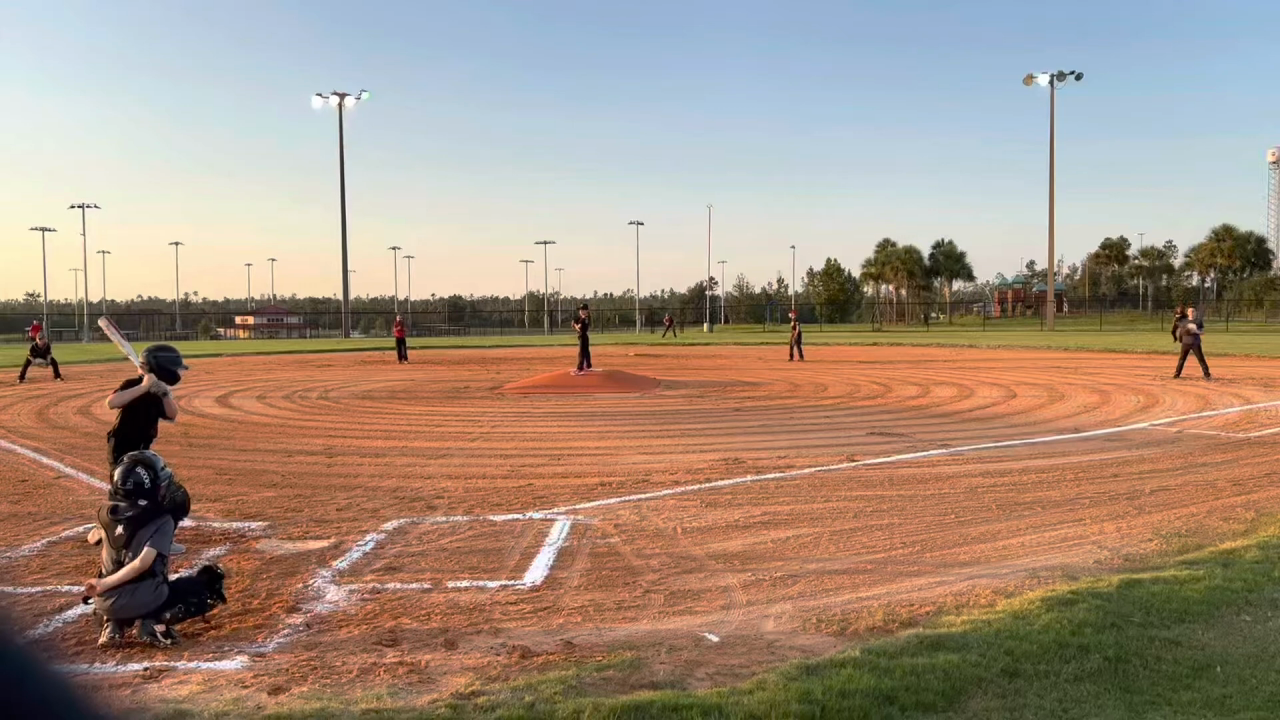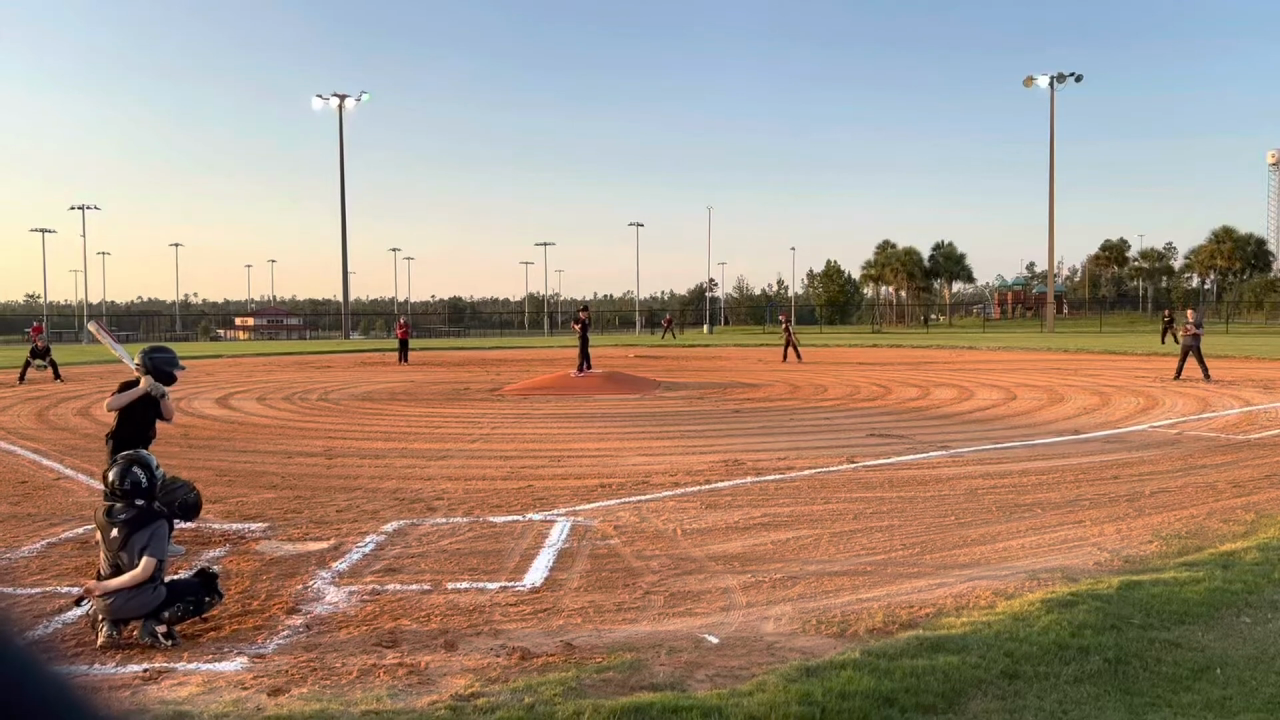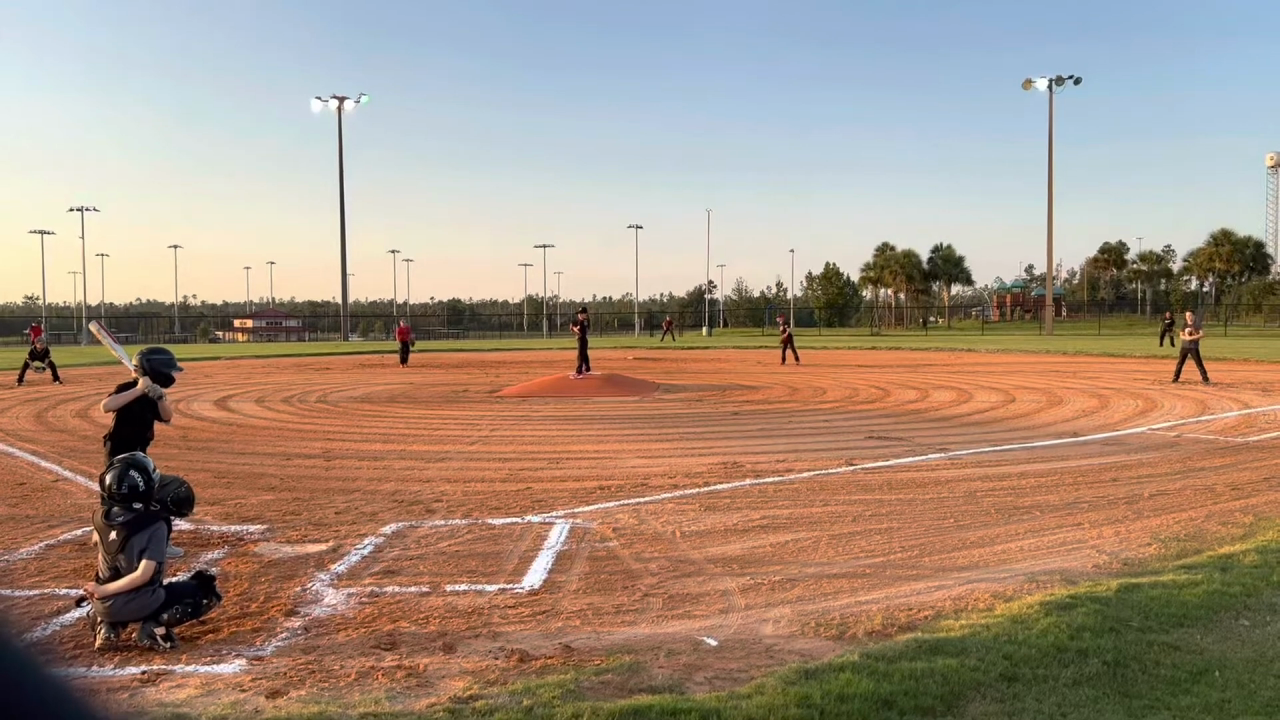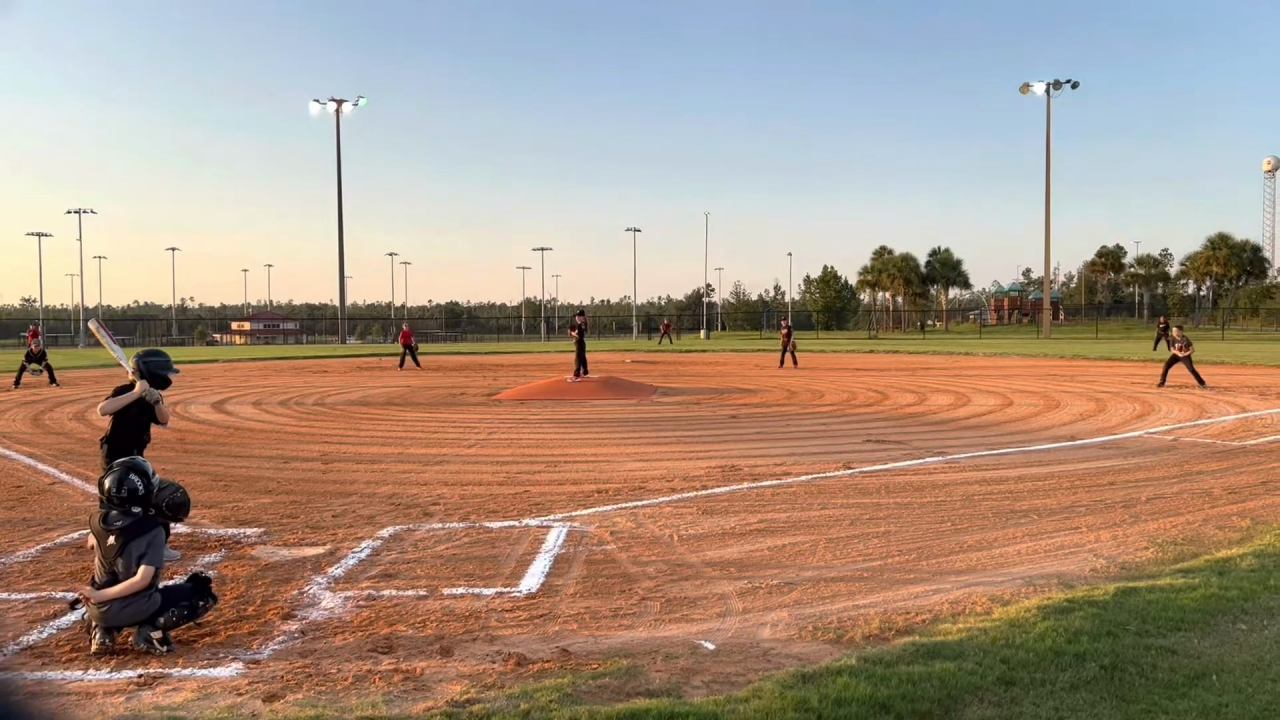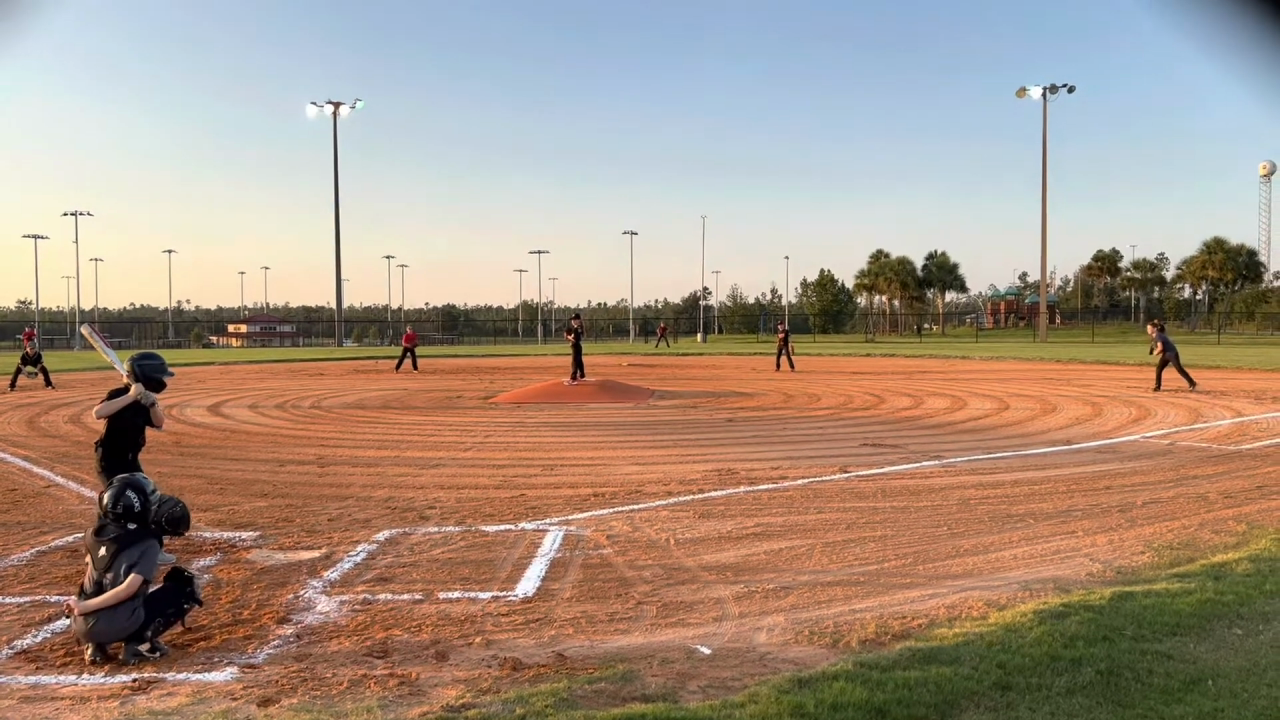
dt=0.5s
person 1, frame 1
left shoulder: (157, 390)
right shoulder: (134, 385)
left elbow: (171, 416)
right elbow: (111, 402)
left wrist: (165, 394)
right wrist: (144, 387)
left hip: (140, 449)
right hip: (123, 450)
person 1, frame 2
left shoulder: (155, 391)
right shoulder: (129, 387)
left elbow: (168, 417)
right elbow: (109, 406)
left wrist: (162, 395)
right wrist: (141, 389)
left hip: (139, 450)
right hip: (122, 451)
person 1, frame 3
left shoulder: (154, 392)
right shoulder: (128, 389)
left elbow: (167, 418)
right elbow: (105, 406)
left wrist: (160, 398)
right wrist: (138, 390)
left hip: (137, 452)
right hip: (120, 453)
person 1, frame 4
left shoulder: (151, 395)
right shoulder: (124, 391)
left elbow: (164, 421)
right elbow: (102, 410)
left wrist: (157, 401)
right wrist: (135, 394)
left hip: (134, 455)
right hip: (116, 456)
person 1, frame 5
left shoulder: (146, 398)
right shoulder: (120, 395)
left elbow: (159, 424)
right elbow: (98, 413)
left wrist: (152, 404)
right wrist: (131, 397)
left hip: (129, 460)
right hip: (110, 460)
left knee: (150, 500)
person 2, frame 1
left shoulder: (107, 513)
right shoulder: (162, 520)
left elbow: (92, 538)
right elbow: (142, 563)
right wrist: (104, 584)
left hip: (108, 602)
right hip: (146, 602)
right knee: (212, 584)
left ankle: (114, 624)
right ankle: (158, 622)
person 2, frame 2
left shoulder: (103, 515)
right shoulder: (156, 523)
right elbow: (144, 572)
right wrist: (103, 587)
left hip: (107, 602)
right hip: (142, 603)
right knee: (208, 585)
left ankle: (110, 623)
right ankle: (157, 624)
person 2, frame 3
left shoulder: (101, 517)
right shoulder: (155, 525)
right elbow: (143, 575)
right wrist: (103, 590)
left hip: (104, 606)
right hip: (141, 606)
right knee: (207, 589)
left ankle: (109, 626)
right ankle: (156, 627)
person 2, frame 4
left shoulder: (98, 521)
right shoulder: (153, 530)
right elbow: (142, 580)
right wrist: (99, 595)
left hip: (100, 610)
right hip: (136, 611)
right knee: (202, 591)
left ankle: (104, 631)
right ankle: (152, 631)
person 2, frame 5
left shoulder: (95, 533)
right shoulder: (147, 544)
right elbow: (128, 589)
right wrist: (84, 606)
left hip: (82, 626)
right hip: (119, 627)
right knee: (186, 588)
left ankle: (96, 645)
right ankle: (141, 643)
